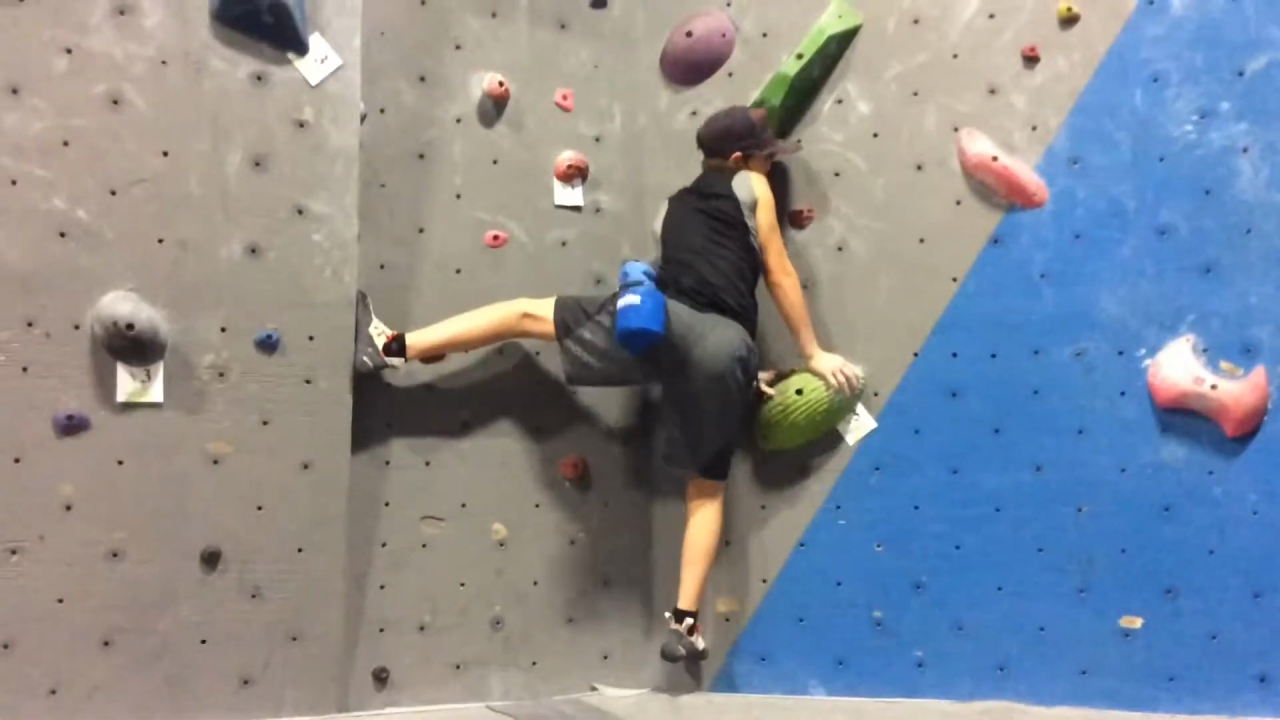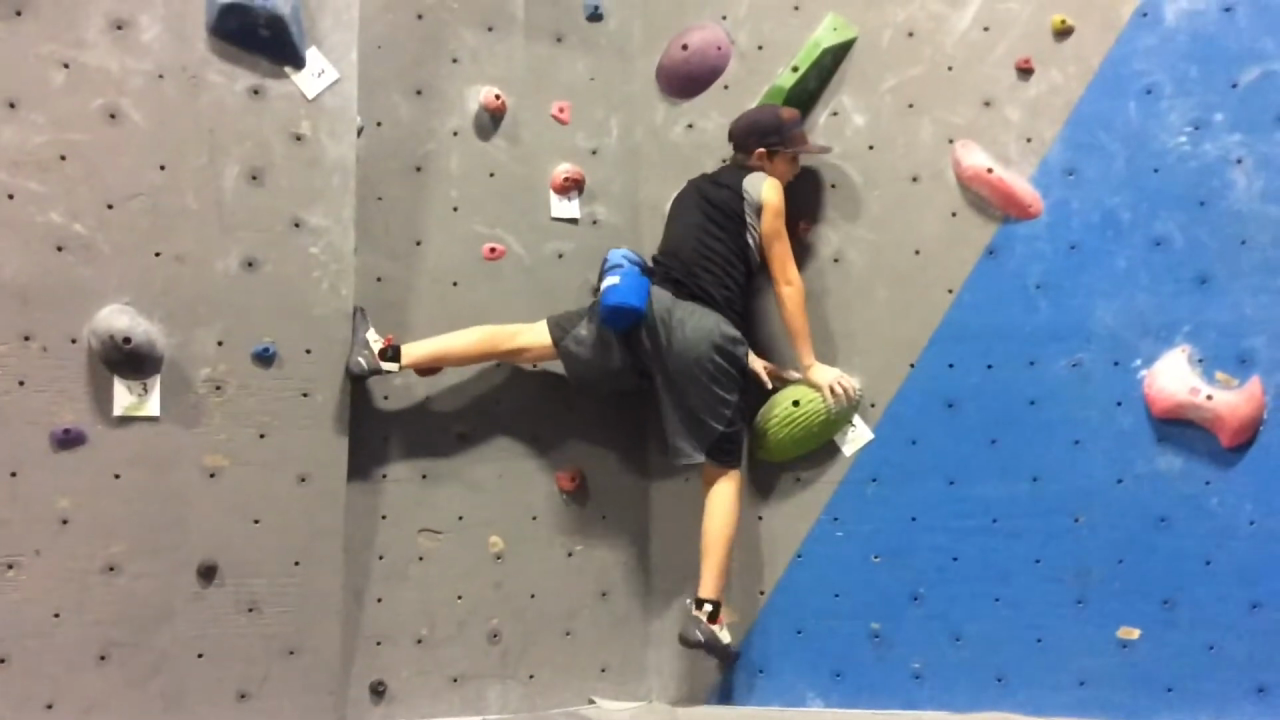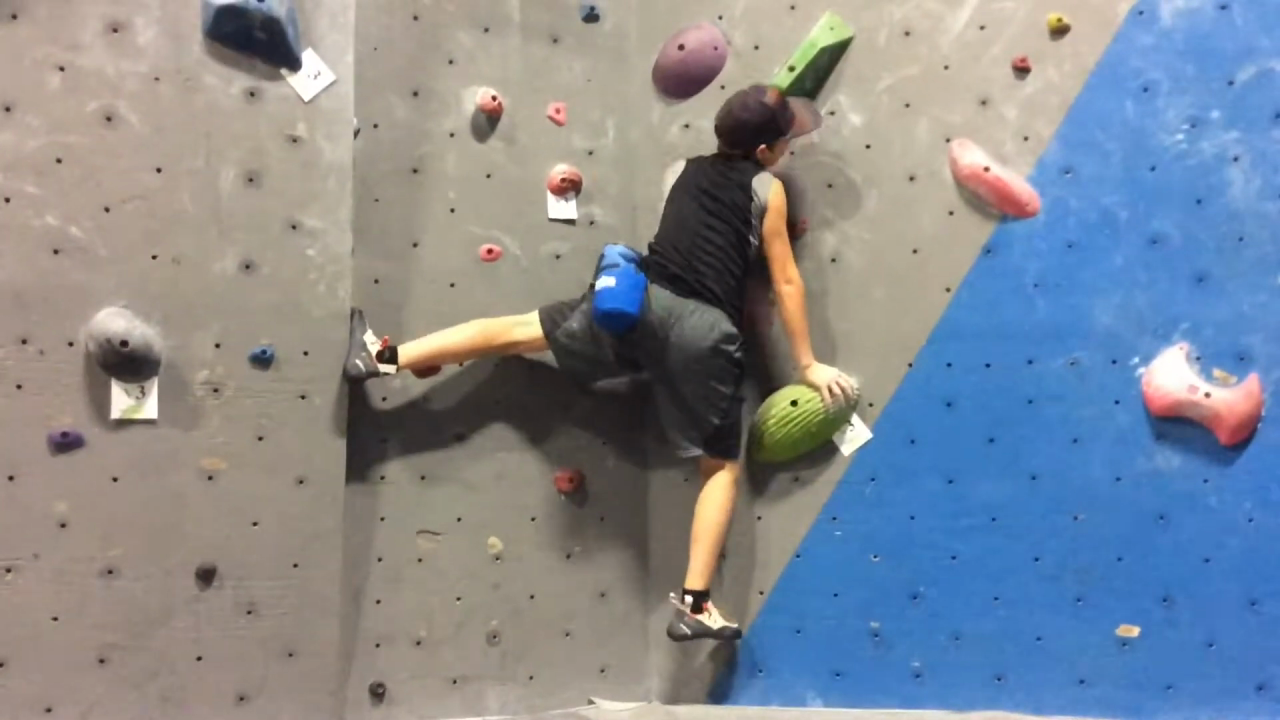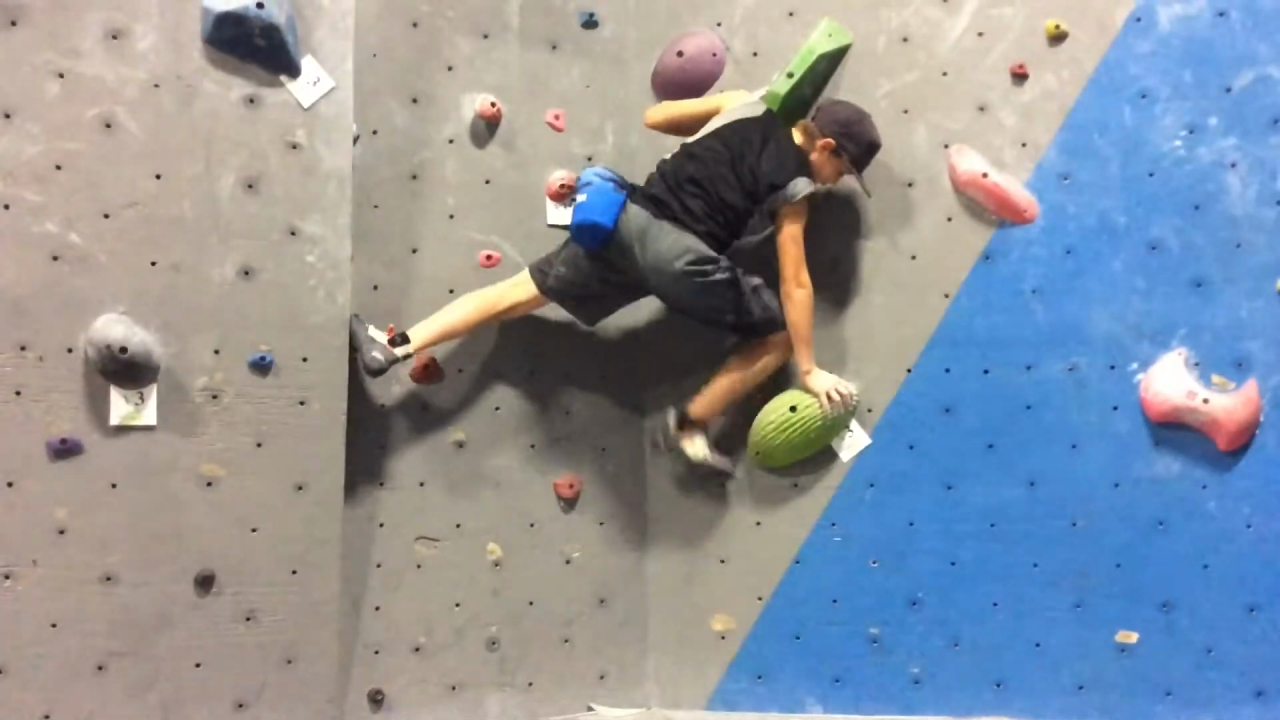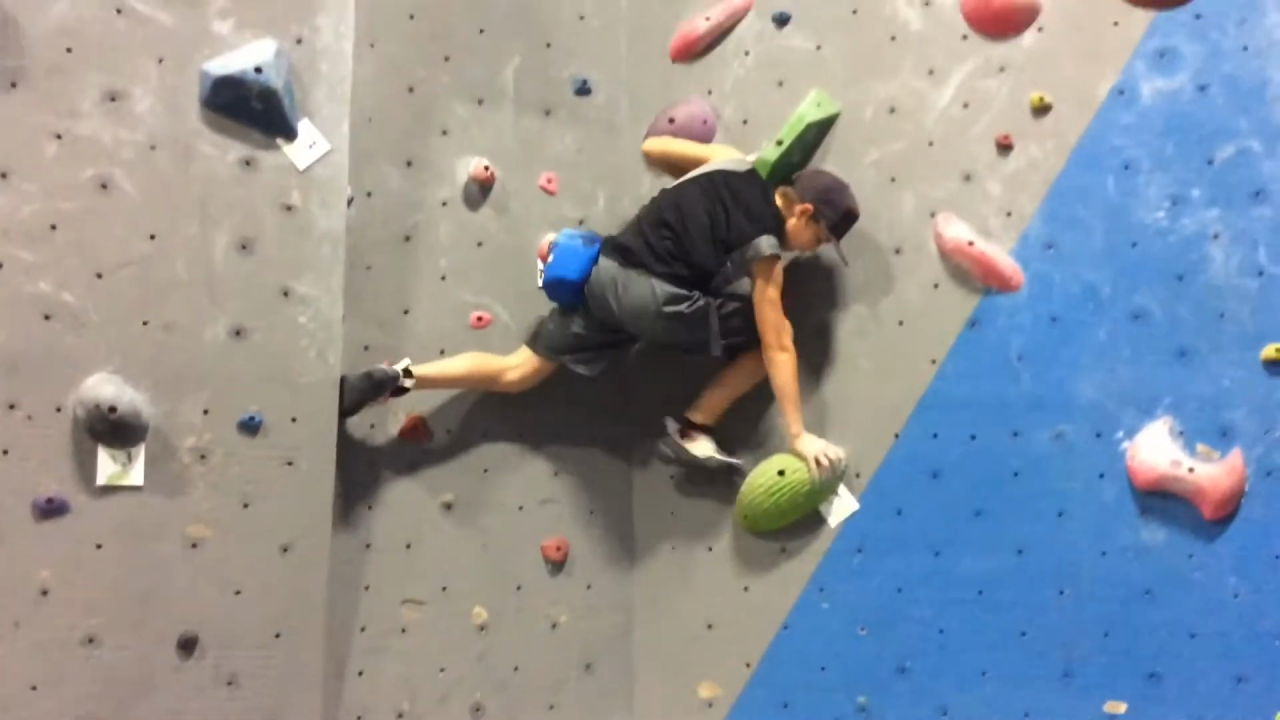
dt=1s
person 1, frame 1
left shoulder: (673, 204)
right shoulder: (752, 187)
right elbow: (780, 275)
left wrist: (742, 370)
right wrist: (814, 353)
left hip: (658, 316)
right hip: (722, 347)
left knee: (525, 313)
right knee: (707, 489)
left ankle: (390, 346)
right ankle: (684, 625)
person 1, frame 2
left shoulder: (696, 188)
right shoulder: (764, 189)
right elbow: (786, 282)
left wrist: (742, 354)
right wrist: (809, 364)
left hip: (647, 304)
right hip: (704, 335)
left knee: (520, 339)
right knee: (724, 476)
left ankle: (386, 353)
right ankle: (706, 613)
person 1, frame 3
left shoulder: (683, 172)
right shoulder: (768, 190)
right elbow: (786, 282)
right wrist: (808, 365)
left hip: (641, 298)
right hip: (704, 331)
left knee: (516, 330)
right knee: (721, 469)
left ankle: (383, 355)
right ankle: (694, 604)
person 1, frame 4
left shoulder: (743, 106)
right shoulder: (797, 186)
left elbow: (654, 118)
right elbow: (795, 285)
right wrist: (808, 370)
left hip: (630, 218)
right hip: (682, 257)
left knee: (516, 292)
right knee: (777, 336)
left ankle: (394, 345)
right ankle: (691, 424)
person 1, frame 5
left shoulder: (731, 163)
right shoulder: (767, 248)
left elbow: (651, 147)
right elbow: (778, 347)
right wrist: (797, 433)
left hip: (603, 271)
right hip: (653, 300)
left knee: (515, 372)
right knee: (760, 336)
left ankle: (396, 378)
right ankle: (693, 428)
